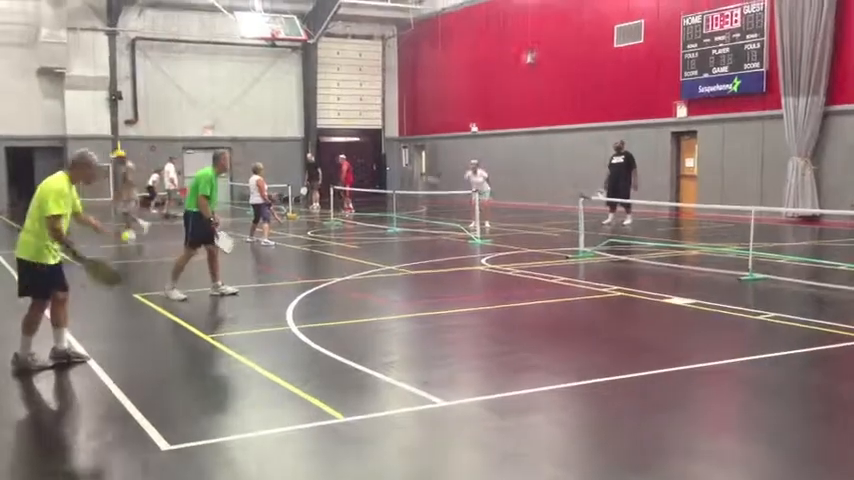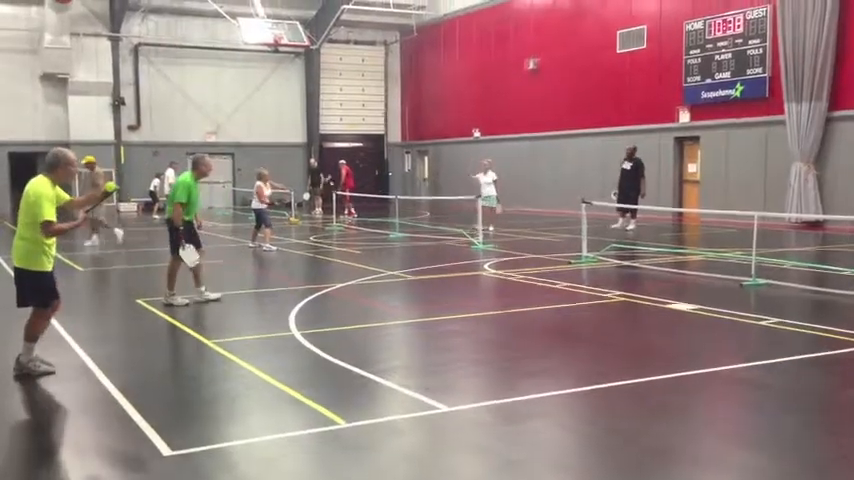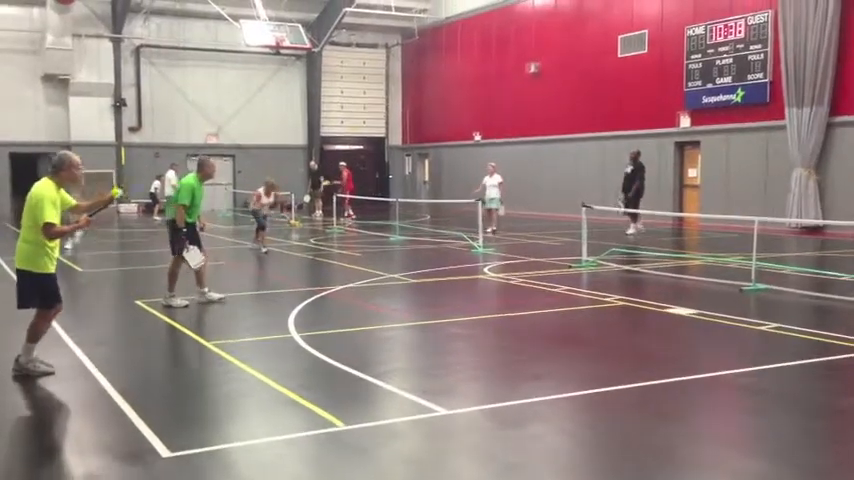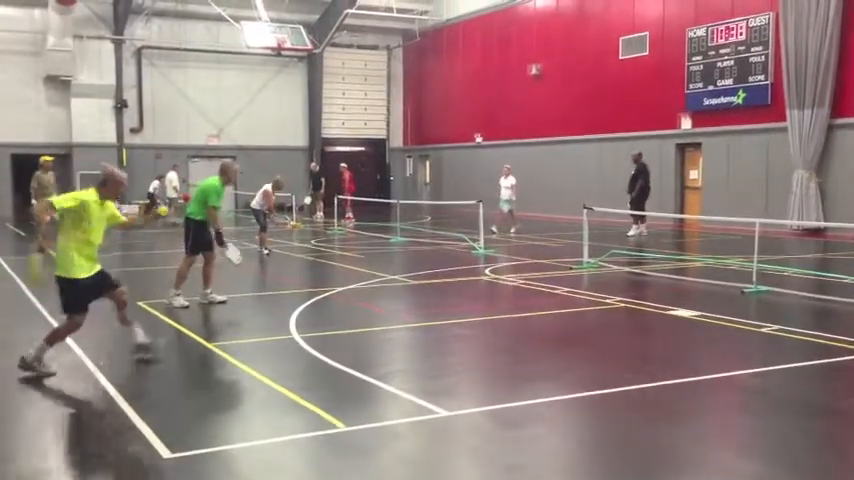
dt=0.5s
person 1, frame 1
left shoulder: (69, 187)
right shoulder: (56, 186)
left elbow: (80, 215)
right elbow: (54, 226)
left wrist: (107, 232)
right wrist: (73, 250)
left hip: (50, 253)
right hip: (36, 254)
left knee: (62, 296)
right knee: (40, 302)
left ankle: (61, 348)
right ankle: (23, 356)
person 1, frame 2
left shoulder: (48, 186)
right shoulder: (42, 190)
left elbow: (72, 203)
right elbow: (49, 229)
left wrist: (99, 195)
right wrist: (77, 223)
left hip: (39, 260)
right hip: (33, 261)
left knee: (52, 305)
right knee: (42, 310)
left ankle: (28, 355)
right ankle: (25, 361)
person 1, frame 3
left shoulder: (55, 190)
right shoulder: (45, 192)
left elbow: (78, 207)
right elbow: (50, 232)
left wrist: (105, 199)
right wrist: (78, 226)
left hip: (41, 262)
right hip: (36, 263)
left knee: (53, 309)
right knee: (46, 312)
left ankle: (27, 356)
right ankle: (24, 362)
person 1, frame 4
left shoulder: (108, 205)
right shoulder: (83, 199)
left elbow: (125, 223)
right elbow: (46, 205)
left hip: (92, 267)
right hip: (73, 271)
left knee: (120, 297)
right knee: (75, 321)
left ankle: (139, 342)
right ankle: (33, 359)
person 2, frame 1
left shoulder: (214, 175)
right shoulder: (206, 175)
right elbow: (202, 200)
left wrist: (213, 216)
right wrist: (211, 221)
left hip: (204, 216)
right hip: (194, 215)
left knee: (213, 250)
right knee: (189, 252)
left ankle: (217, 286)
right ankle: (171, 287)
person 2, frame 2
left shoulder: (193, 180)
right shoulder: (185, 181)
right elbow: (178, 207)
left wrist: (196, 218)
right wrist: (180, 231)
left hip: (188, 222)
right hip: (178, 224)
left knee: (197, 255)
right knee: (177, 258)
left ankle: (201, 291)
right ankle: (170, 295)
person 2, frame 3
left shoulder: (198, 182)
right shoulder: (189, 183)
right elbow: (180, 209)
left wrist: (199, 220)
right wrist: (182, 234)
left hip: (190, 223)
right hip: (180, 224)
right knee: (178, 259)
left ankle: (203, 293)
right ankle: (169, 297)
person 2, frame 4
left shoulder: (217, 184)
right shoulder: (214, 186)
right elbow: (212, 211)
left wrist: (216, 227)
right wrist: (219, 233)
left hip: (202, 222)
right hip: (194, 222)
left knee: (210, 257)
right knee: (190, 259)
left ankle: (206, 293)
right ankle: (175, 294)
